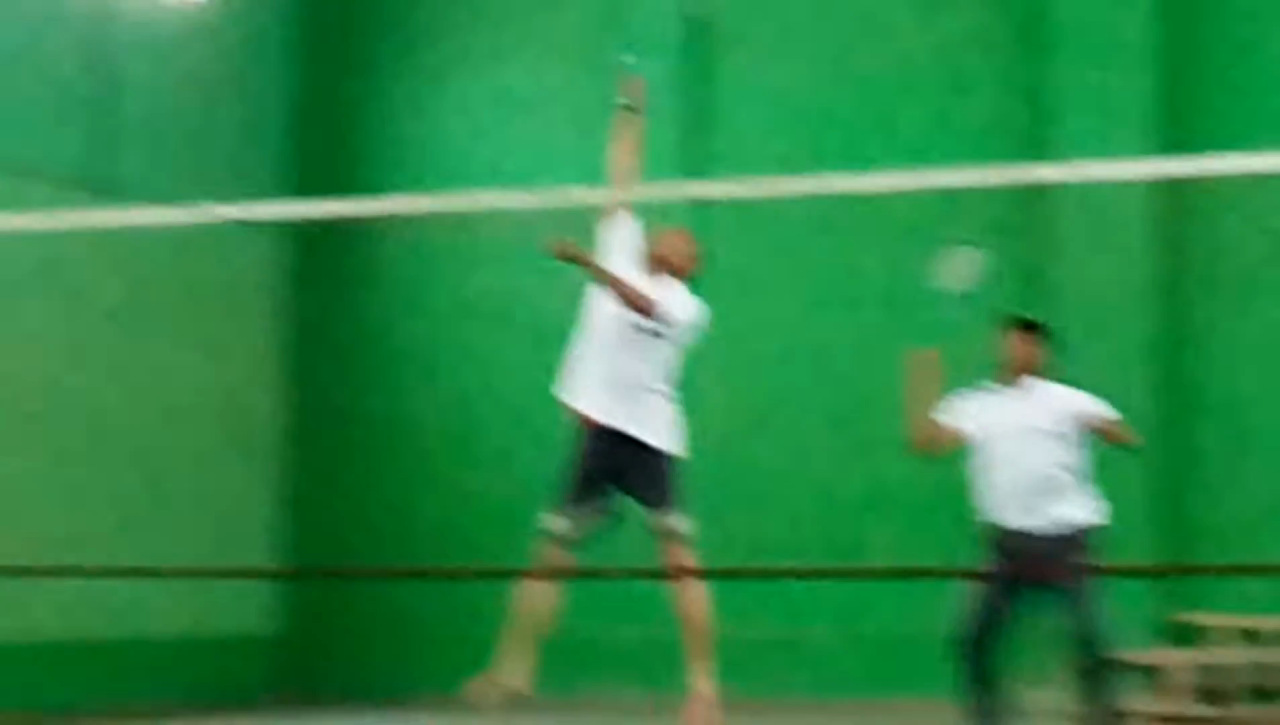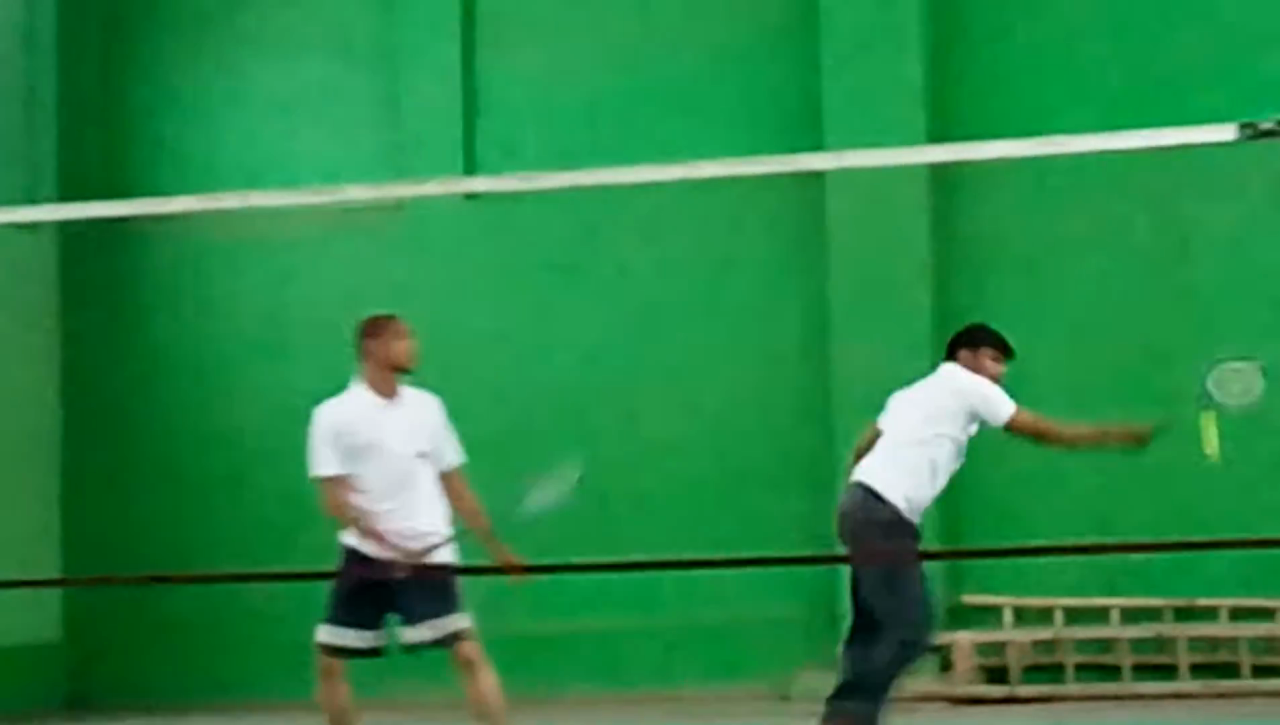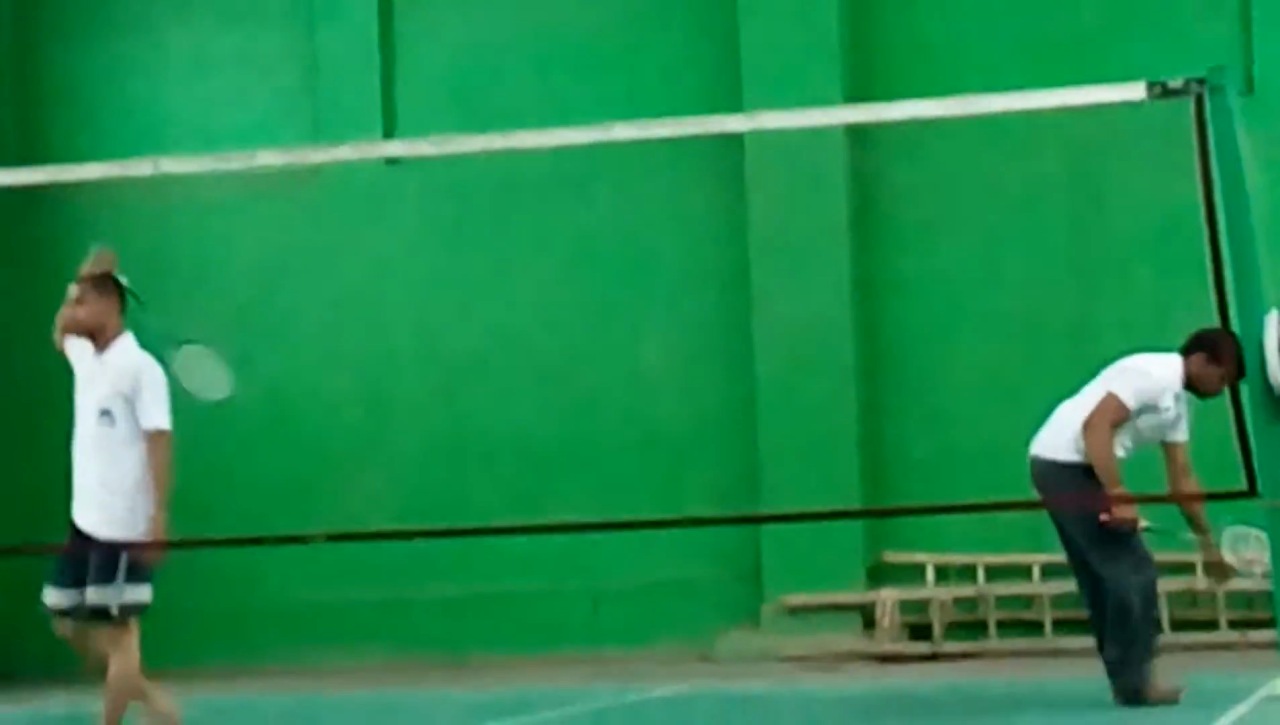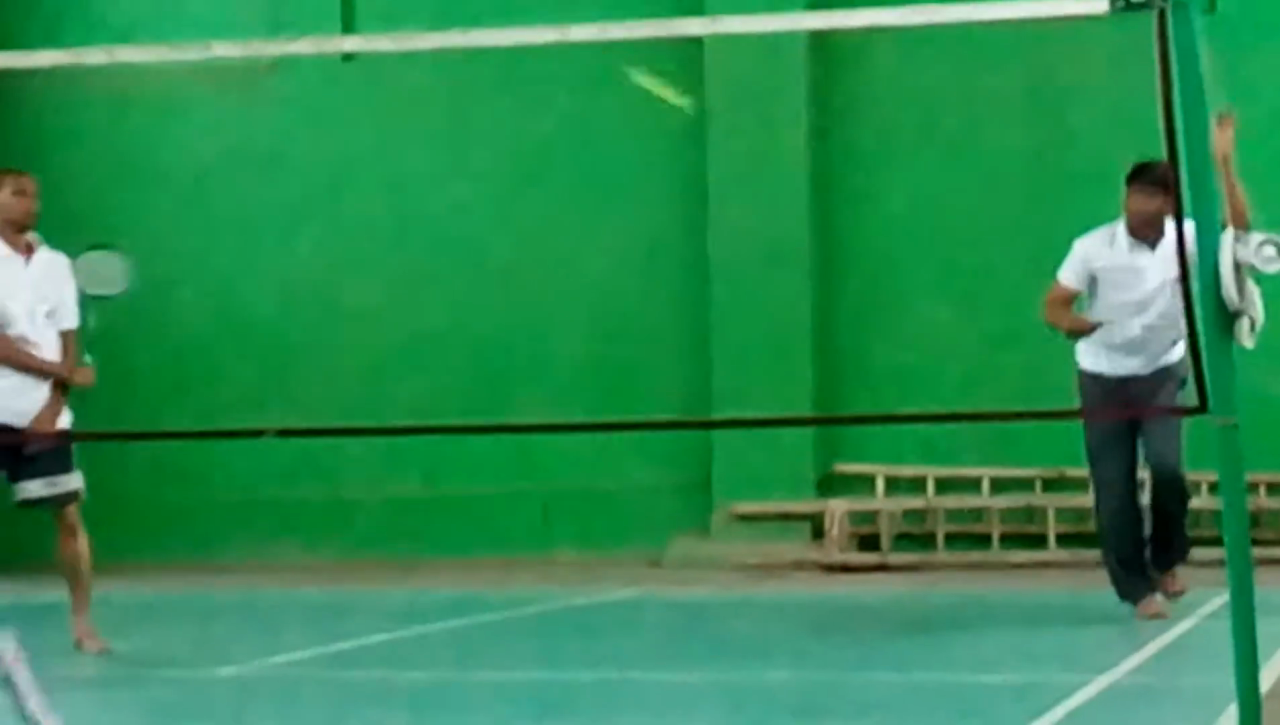
dt=1s
person 1, frame 1
left shoulder: (684, 306)
right shoulder: (618, 261)
left elbow: (643, 303)
right elbow: (622, 177)
left wrist: (590, 265)
right wrist: (632, 112)
left hip: (647, 439)
right hip: (597, 428)
left knee: (678, 560)
right knee: (550, 556)
right ankle: (513, 668)
person 1, frame 2
left shoulder: (428, 407)
right shoulder: (332, 415)
left elbow: (454, 486)
right elbow: (334, 499)
left wrist: (493, 544)
right wrist: (387, 544)
left hip: (427, 557)
right hip: (367, 556)
left knee: (469, 655)
right knee: (328, 664)
person 1, frame 3
left shoulder: (138, 367)
right shoulder: (89, 358)
left elbow: (159, 444)
right elbow: (60, 334)
left wrist: (157, 517)
right wrist: (88, 274)
left hip: (121, 523)
right hip: (87, 519)
left knee: (119, 629)
right knee: (66, 620)
person 1, frame 4
left shoulder: (58, 266)
left elbow: (67, 345)
left wrist: (51, 409)
right wrist: (64, 373)
left hip: (45, 417)
left knee: (68, 517)
left ankle: (82, 622)
person 2, frame 1
left shoulder: (1066, 401)
right shoulder: (971, 405)
left elbow: (1123, 437)
right elbow: (926, 441)
left wrist: (1108, 430)
right wrist: (923, 381)
left hip: (1065, 537)
right hip: (1011, 540)
left knee: (1084, 636)
right knee: (976, 636)
person 2, frame 2
left shoulder: (909, 394)
right shoulder: (970, 388)
left elbow: (862, 449)
right elbow: (1041, 431)
left wrist: (857, 489)
right wrist: (1113, 434)
left hip: (862, 505)
right hip: (880, 516)
left knee: (873, 628)
right knee: (910, 629)
person 2, frame 3
left shoulder: (1175, 402)
right shoulder: (1149, 374)
left elbow: (1182, 477)
right elbow: (1094, 427)
left wrist: (1208, 542)
right wrist: (1117, 496)
left hip: (1073, 468)
right hip: (1061, 463)
left knee: (1108, 583)
right knee: (1132, 571)
left ankle: (1129, 684)
right ankle: (1134, 680)
person 2, frame 4
left shoulder: (1186, 239)
right shoulder: (1092, 247)
right elbow: (1053, 306)
left wrist: (1223, 165)
right wrist: (1073, 323)
left hip: (1162, 373)
right hip: (1103, 378)
left knee: (1170, 470)
right knee: (1114, 489)
left ankle: (1167, 562)
right ankle: (1139, 585)
